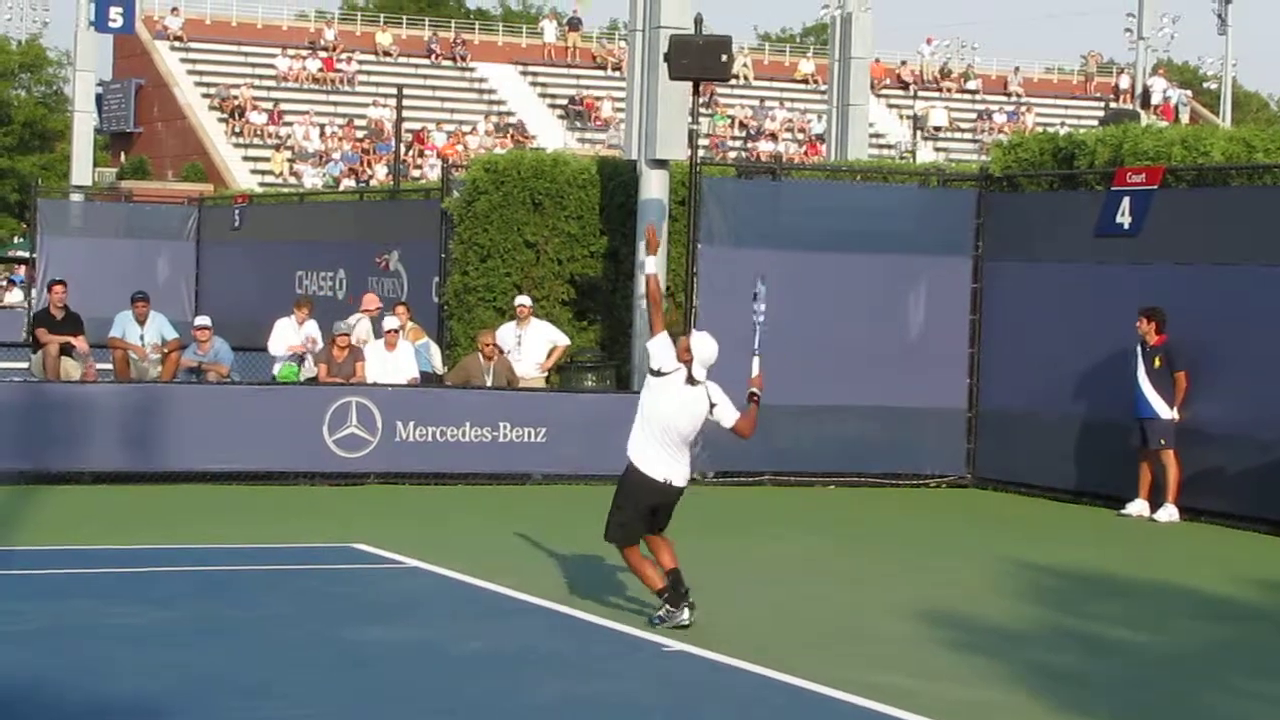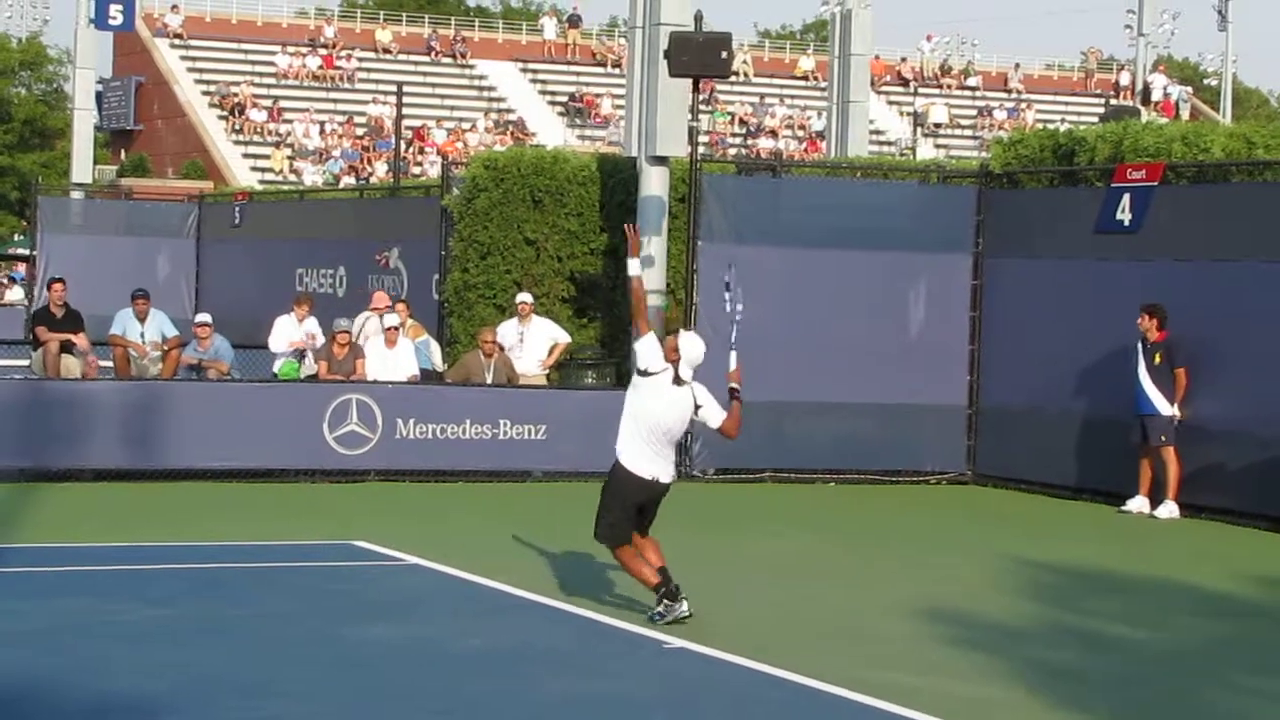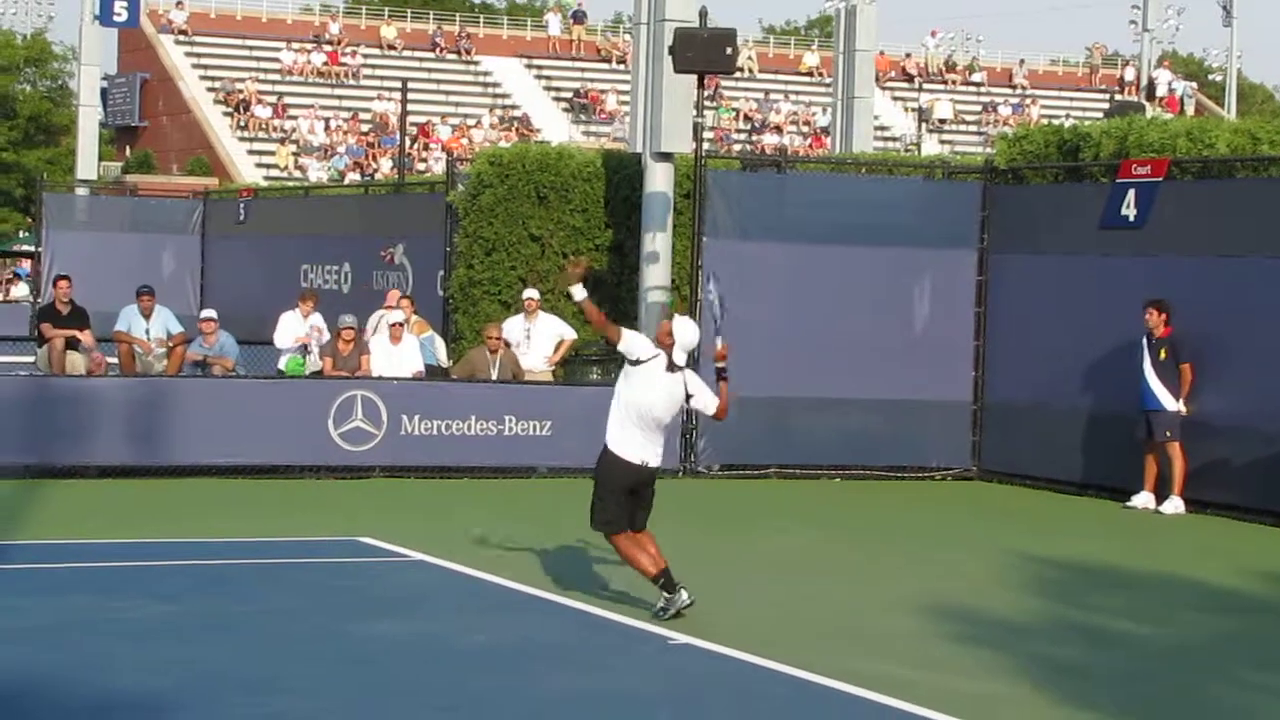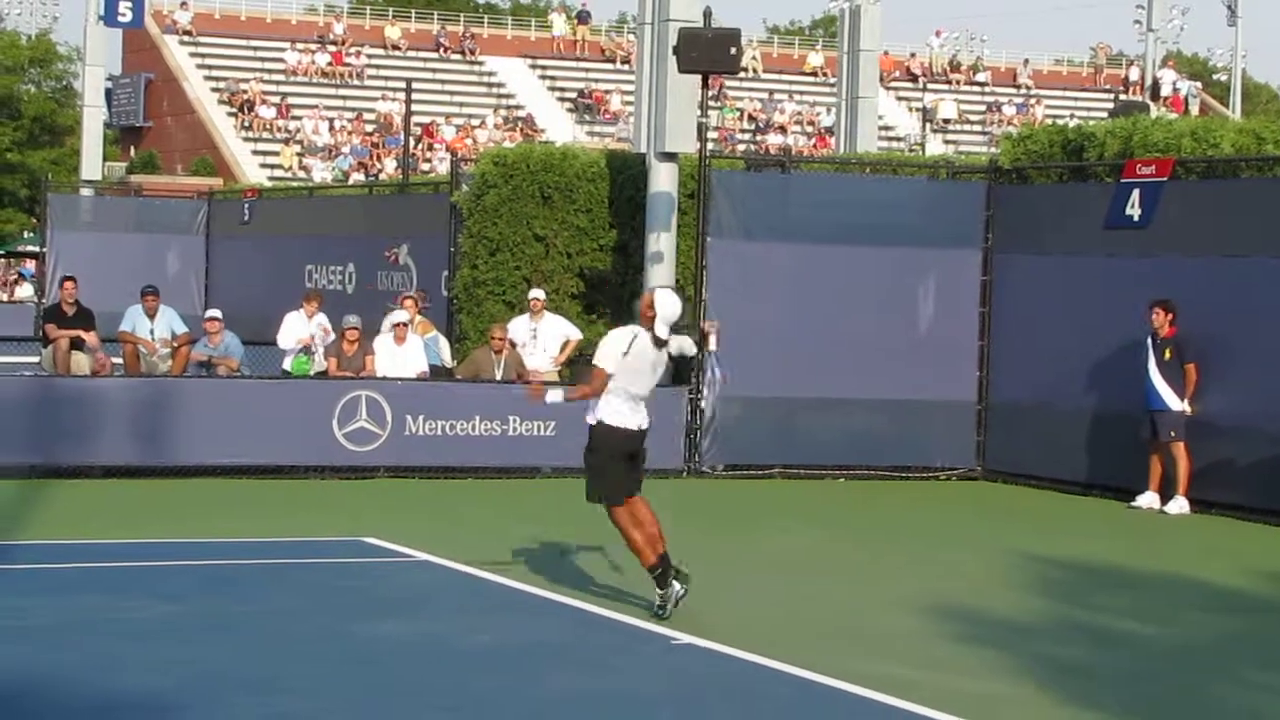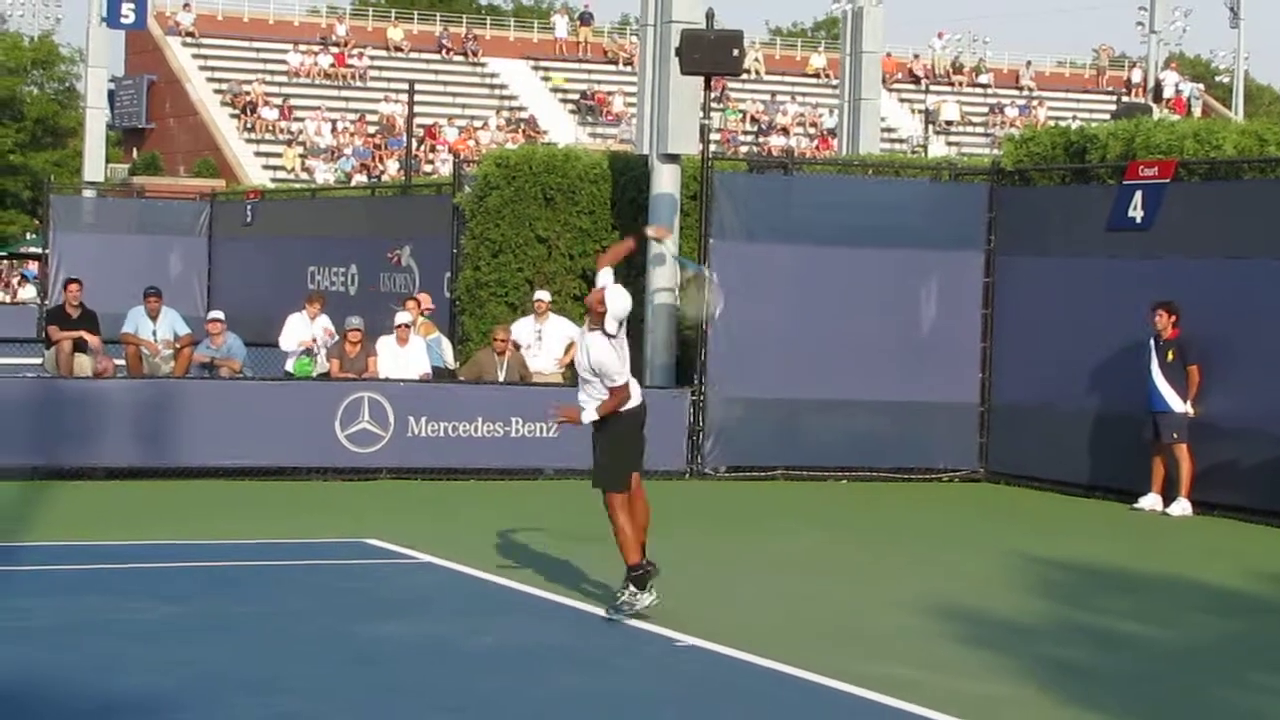
dt=0.1s
person 1, frame 1
left shoulder: (665, 368)
right shoulder: (710, 393)
left elbow: (655, 309)
right elbow: (746, 430)
left wrist: (651, 257)
right wrist: (755, 395)
left hip: (642, 476)
right hip: (675, 482)
left knee: (628, 546)
right knee: (654, 536)
left ankle: (675, 604)
right ankle: (678, 590)
person 1, frame 2
left shoulder: (651, 368)
right shoulder: (695, 394)
left elbow: (639, 313)
right elbow: (731, 431)
left wrist: (633, 260)
right wrist: (735, 390)
left hip: (628, 475)
right hip: (661, 480)
left knee: (619, 545)
right knee: (639, 535)
left ankle: (671, 598)
right ankle: (669, 591)
person 1, frame 3
left shoulder: (645, 355)
right shoulder: (686, 381)
left elbow: (604, 327)
right elbow: (720, 412)
left wrist: (577, 287)
right wrist: (722, 371)
left hip: (617, 461)
right hip: (649, 466)
left knee: (617, 537)
right knee: (638, 532)
left ankle: (672, 591)
right ankle: (674, 587)
person 1, frame 4
left shoulder: (621, 339)
right shoulder: (666, 342)
left elbow: (593, 389)
right elbow: (693, 346)
left wrist: (550, 394)
right wrist: (706, 334)
left hip: (609, 431)
right hip: (636, 430)
left knee: (619, 511)
right knee: (633, 499)
left ankle: (666, 580)
right ankle: (669, 572)
person 1, frame 5
left shoulder: (605, 344)
right shoulder: (604, 292)
left elbow: (621, 397)
right elbow: (606, 258)
left wrist: (582, 415)
right wrist: (641, 236)
left hip: (617, 419)
right hip: (630, 414)
left knee: (615, 500)
right knee: (631, 485)
left ankle: (639, 586)
right ankle: (643, 570)
person 2, frame 1
left shoulder: (1167, 349)
right shoulder: (1140, 348)
left elbow: (1181, 382)
left wrist: (1174, 409)
right wrist: (1141, 405)
left hip: (1161, 414)
right hip: (1143, 413)
left knee: (1167, 457)
right knee: (1145, 457)
left ankle: (1170, 507)
right ankle: (1142, 503)
person 2, frame 2
left shoulder: (1167, 346)
right shoulder: (1141, 345)
left elbow: (1181, 378)
left wrist: (1175, 406)
right wrist: (1142, 402)
left hip: (1161, 410)
right hip: (1144, 409)
left knee: (1167, 453)
right knee: (1145, 453)
left ankle: (1170, 504)
right ankle: (1142, 499)
person 2, frame 3
left shoulder: (1173, 341)
right shoulder: (1146, 340)
left elbow: (1187, 373)
left wrist: (1180, 401)
right wrist: (1146, 397)
left hip: (1167, 406)
right hip: (1149, 405)
left knee: (1173, 449)
right knee: (1150, 449)
left ankle: (1176, 500)
right ankle: (1147, 495)
person 2, frame 4
left shoulder: (1178, 341)
right shoulder: (1151, 340)
left elbow: (1191, 373)
left wrist: (1185, 401)
right wrist: (1151, 397)
left hip: (1172, 406)
right hip: (1154, 405)
left knee: (1177, 449)
right knee: (1154, 449)
left ankle: (1181, 499)
right ankle: (1152, 495)
person 2, frame 5
left shoulder: (1181, 343)
right shoulder: (1153, 342)
left elbow: (1194, 375)
left wrist: (1188, 402)
right wrist: (1154, 398)
left hip: (1174, 407)
right hip: (1157, 406)
left knee: (1180, 451)
right knee: (1157, 451)
left ankle: (1183, 501)
right ankle: (1155, 496)
